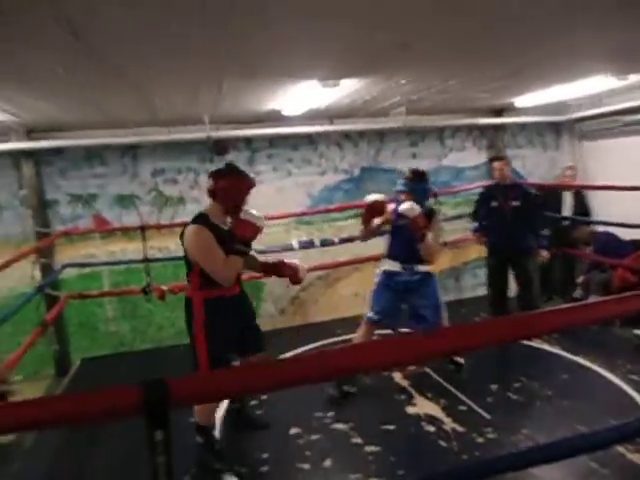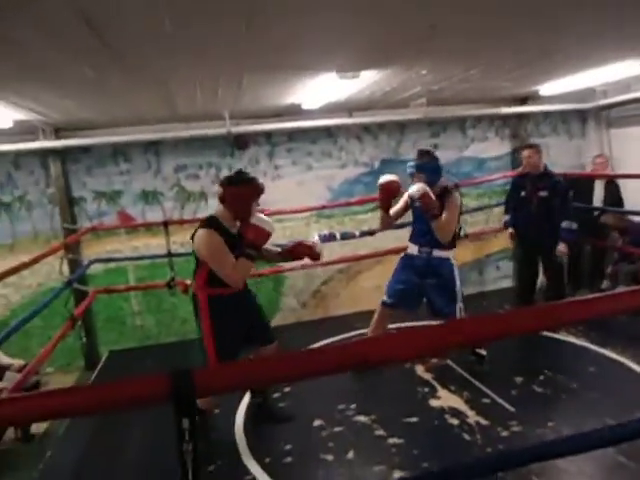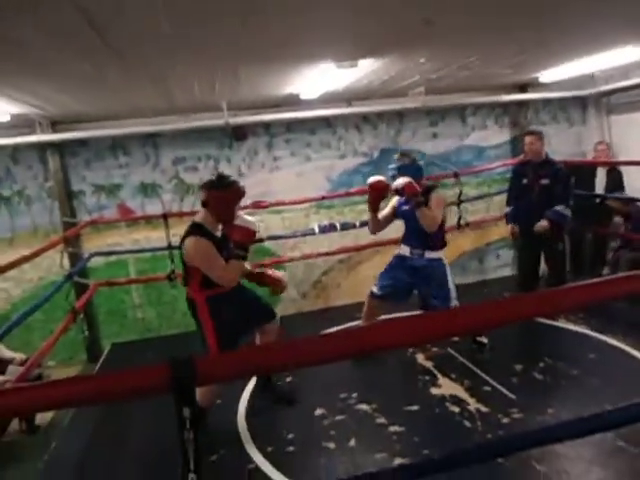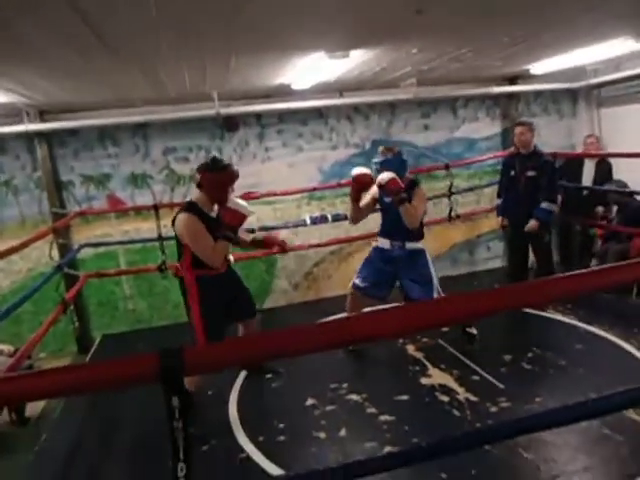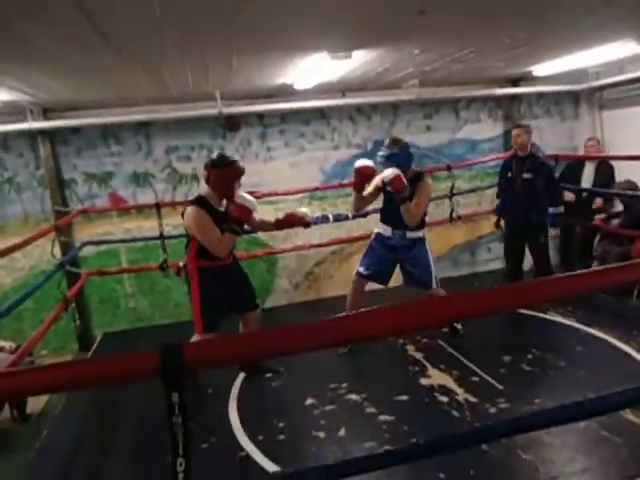
dt=0.2s
person 1, frame 1
left shoulder: (230, 222)
right shoulder: (197, 231)
left elbow: (244, 261)
right elbow: (225, 275)
left wrist: (276, 267)
right wrist: (242, 241)
left hip: (234, 299)
right hip: (207, 307)
left knee: (252, 356)
left ankle: (239, 412)
right ankle: (206, 445)
person 1, frame 2
left shoulder: (238, 225)
right shoulder: (208, 235)
left elbow: (263, 254)
right elbow: (235, 278)
left wrist: (293, 251)
right wrist: (252, 246)
left hip: (239, 297)
right hip: (214, 304)
left knee: (267, 348)
left ankle: (260, 404)
person 1, frame 3
left shoulder: (220, 226)
right shoulder: (196, 241)
right elbow: (227, 278)
left wrist: (260, 275)
right wrist: (240, 246)
left hip: (230, 291)
right hip: (208, 301)
left knee: (270, 322)
left ankle: (266, 380)
person 1, frame 4
left shoulder: (217, 207)
right shoulder: (188, 219)
left elbow: (235, 239)
right elbow: (213, 258)
left wrist: (261, 241)
right wrist: (229, 226)
left hip: (223, 274)
right hip: (199, 283)
left knee: (251, 319)
right knee: (209, 344)
person 1, frame 5
left shoulder: (228, 201)
right shoulder: (196, 212)
left elbow: (254, 223)
right elbow: (221, 249)
left wrist: (283, 222)
right wrist: (236, 221)
left hip: (229, 268)
right hip: (205, 274)
left knee: (251, 314)
right knee: (207, 333)
left ankle: (248, 361)
person 2, frame 1
left shoulder: (431, 218)
right shoulder: (393, 209)
left elbow: (431, 257)
right elbow: (367, 235)
left wrist: (420, 231)
right wrist: (367, 219)
left hip: (420, 276)
right hip: (392, 273)
left knee: (437, 322)
right knee: (370, 323)
right ankle: (347, 377)
person 2, frame 2
left shoulder: (451, 198)
right shoulder: (412, 195)
left elbow: (445, 237)
right elbow: (386, 223)
left wrist: (430, 209)
right wrist: (385, 204)
left hip: (439, 262)
right hip: (413, 257)
left knee: (454, 316)
right knee: (386, 306)
person 2, frame 3
left shoulder: (434, 196)
right shoulder: (399, 199)
left elbow: (432, 226)
right elbow: (374, 229)
left wrist: (415, 199)
right wrist: (373, 204)
left hip: (431, 262)
right hip: (405, 258)
left knee: (449, 309)
right knee: (373, 298)
person 2, frame 4
left shoulder: (416, 190)
right shoulder: (378, 188)
left elbow: (413, 223)
right elbow: (354, 219)
left wrist: (398, 194)
right wrist: (356, 195)
left hip: (412, 252)
right hip: (384, 249)
left knee: (433, 299)
right knee: (357, 291)
person 2, frame 5
left shoulder: (422, 183)
right shoulder: (383, 179)
left elbow: (412, 220)
right elbow: (358, 207)
left wrist: (401, 192)
right wrist: (358, 186)
left hip: (412, 241)
right hip: (385, 237)
left knee: (431, 288)
right knee: (359, 279)
person 3, frame 1
left shoulder: (525, 193)
right shoulder: (488, 193)
left elbow: (538, 219)
right elbow: (478, 216)
left wrist: (543, 246)
right wrist: (478, 231)
left hip: (521, 248)
right hip: (496, 248)
left knee: (527, 287)
right knee: (496, 288)
person 3, frame 2
left shoulder: (555, 183)
right shoulder: (518, 182)
left elbow: (565, 214)
right elbow: (510, 207)
left wrist: (564, 240)
right wrist: (510, 226)
left hip: (550, 242)
right hip: (524, 241)
left knee: (555, 280)
right knee: (524, 281)
person 3, frame 3
left shoulder: (556, 170)
right shoulder: (519, 170)
left elbow: (563, 201)
right elbow: (512, 198)
left wrist: (549, 220)
right wrist: (511, 220)
left hip: (551, 229)
right hip: (526, 230)
left knee: (556, 269)
right knee: (526, 271)
person 3, frame 4
left shoulder: (544, 163)
right shoulder: (509, 162)
left elbow: (550, 194)
right elbow: (503, 190)
left wrist: (539, 219)
right wrist: (502, 214)
left hip: (538, 222)
right hip: (515, 222)
left knee: (544, 261)
right knee: (515, 262)
person 3, frame 5
left shoulder: (541, 166)
right shoulder: (507, 164)
left elbow: (553, 195)
right elbow: (502, 193)
left wrist: (553, 223)
right wrist: (500, 214)
left hip: (535, 223)
right hip: (512, 223)
left knee: (541, 262)
right knee: (512, 261)
person 4, frame 1
left shoulder: (579, 195)
right shoulder: (550, 192)
left elbow: (585, 215)
left hip: (569, 234)
right hip: (551, 233)
left knee: (569, 264)
right knee: (547, 263)
left ankle: (567, 292)
right ankle: (546, 292)
person 4, frame 2
left shoulder: (613, 185)
right shoulder: (582, 180)
left elbow: (618, 207)
left hip: (600, 226)
right hip: (580, 224)
left knee: (598, 256)
right knee: (575, 254)
left ankle: (595, 285)
right ankle: (574, 285)
person 4, frame 3
left shoulder: (615, 173)
right shoulder: (583, 167)
left elbow: (619, 195)
right elbow: (567, 174)
left hip: (602, 214)
right hip: (581, 212)
left knee: (600, 245)
right knee: (576, 242)
left ankle: (596, 273)
right ankle: (576, 273)
person 4, frame 4
left shoulder: (605, 165)
right shoulder: (573, 161)
right elbow: (557, 176)
left wrist: (603, 205)
left hip: (590, 207)
right hip: (569, 205)
left knee: (588, 238)
right knee: (565, 235)
left ankle: (584, 266)
right ankle: (566, 266)
person 4, frame 5
left shoulder: (606, 167)
right shoulder: (574, 164)
left elbow: (611, 188)
right elbow: (560, 181)
left wrist: (603, 199)
right wrist: (565, 192)
left hip: (591, 209)
right hip: (571, 208)
left knee: (588, 240)
right knee: (567, 238)
left ankle: (585, 268)
right ankle: (567, 268)
